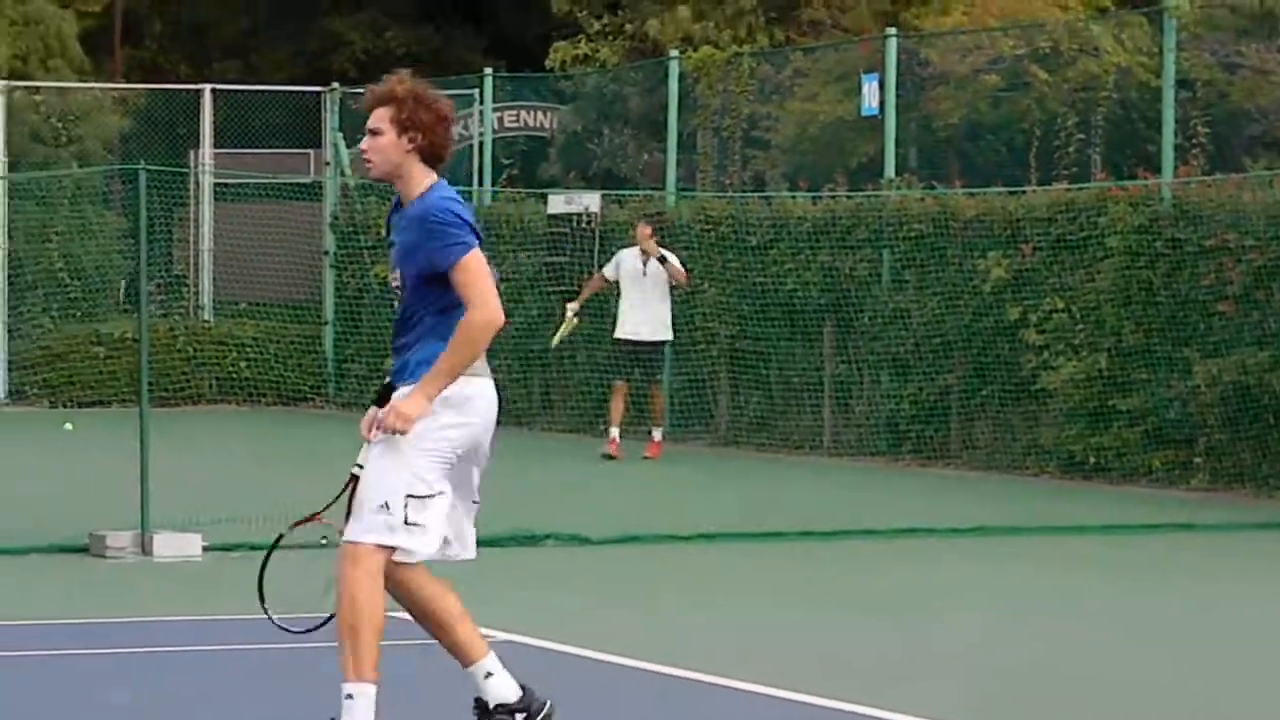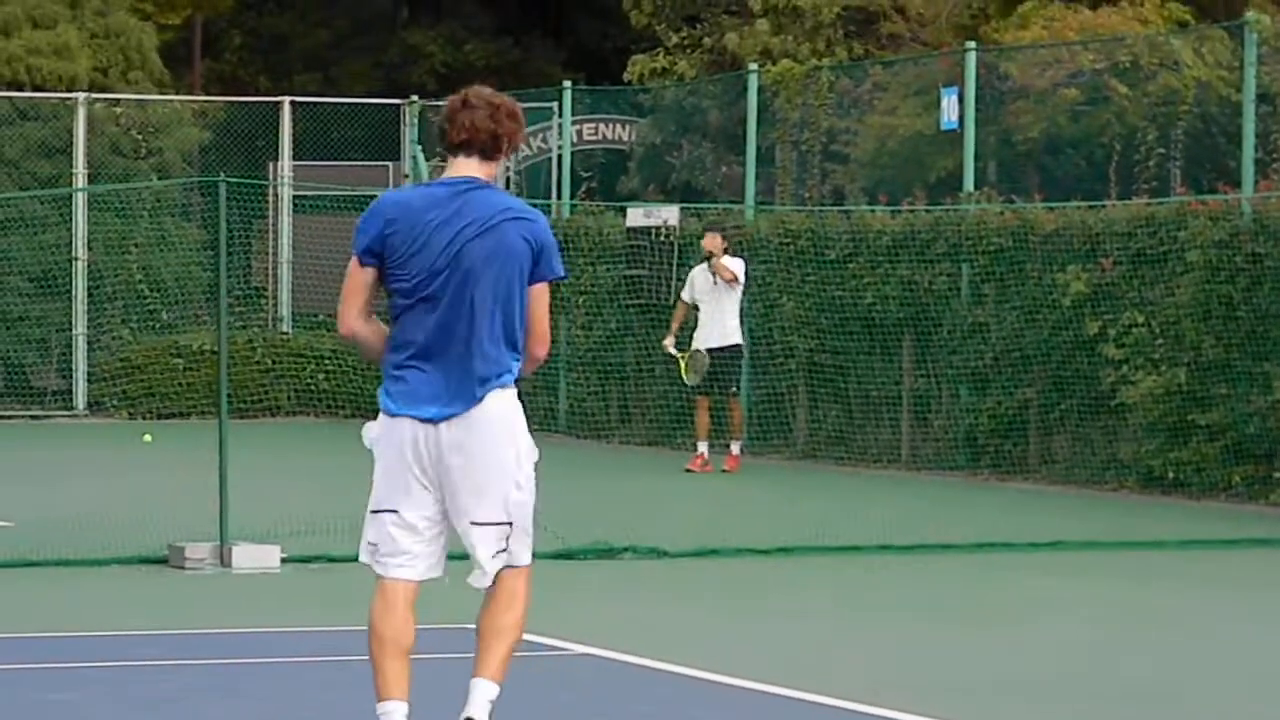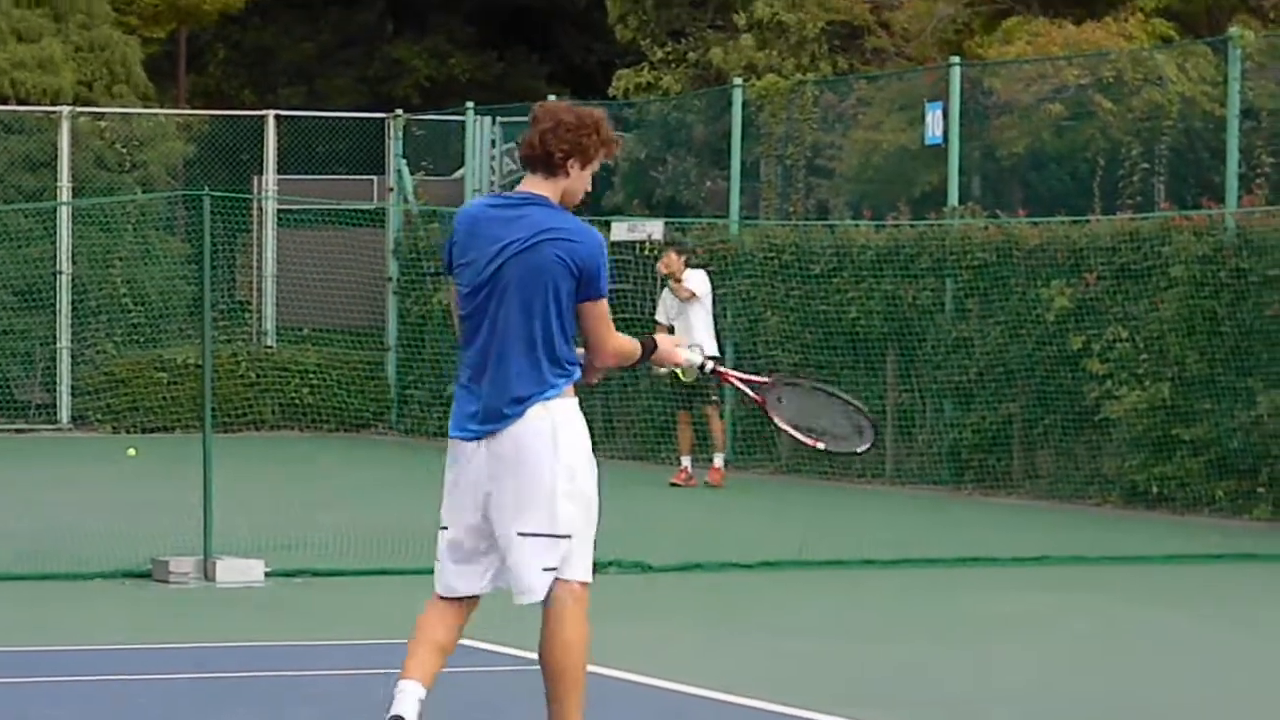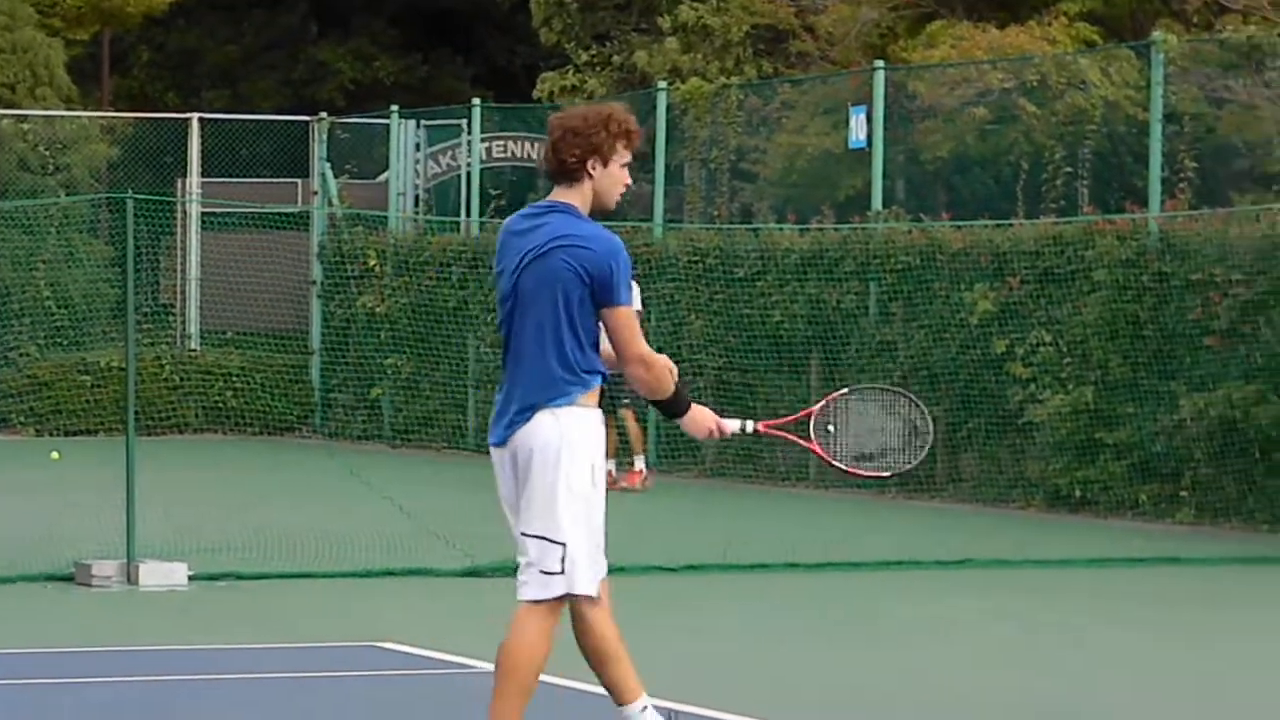
dt=0.5s
person 1, frame 1
left shoulder: (437, 213)
right shoulder: (407, 215)
left elbow: (486, 313)
left wrist: (420, 397)
right wrist: (388, 399)
left hip: (446, 402)
right hip: (436, 402)
left knee: (362, 555)
right knee: (404, 568)
person 1, frame 2
left shoulder: (388, 211)
right shoulder: (529, 226)
left elbow: (353, 325)
right elbow: (537, 349)
left hip: (406, 416)
right hip: (487, 415)
left knee: (396, 581)
right knee: (509, 577)
person 1, frame 3
left shoulder: (467, 221)
right shoulder: (581, 243)
right elbow: (603, 352)
right wrist: (654, 351)
left hip: (472, 425)
right hip: (542, 424)
left knee: (453, 590)
right knee: (565, 592)
person 1, frame 4
left shoulder: (514, 231)
right shoulder: (599, 248)
right elbow: (636, 361)
left wrist: (623, 363)
right wrist: (688, 411)
left hip: (517, 427)
right hip: (561, 429)
left knee: (589, 591)
right knee: (545, 599)
person 2, frame 1
left shoulder: (667, 258)
right shoulder: (623, 256)
left elbow: (683, 281)
right elbow: (600, 278)
left wrist: (659, 256)
right wrist: (578, 302)
left hip: (655, 335)
right hip: (626, 334)
left knee: (655, 387)
right knee: (619, 386)
left ankle: (656, 439)
right ankle: (613, 440)
person 2, frame 2
left shoulder: (736, 263)
right shoulder: (696, 273)
left elbow: (727, 276)
right elbow: (684, 304)
left wrist: (711, 255)
right wrist: (672, 334)
left hip: (728, 343)
right hip: (702, 345)
left knee: (732, 399)
right knee: (701, 400)
left ankle: (735, 451)
right ankle: (702, 455)
person 2, frame 3
left shoulder: (699, 275)
right shoulder: (666, 293)
left elbow: (685, 294)
right elbow: (663, 327)
left wrist: (667, 277)
left hip: (704, 354)
left knee: (711, 408)
right knee: (683, 415)
left ankle: (718, 465)
right ankle: (685, 469)
person 2, frame 4
left shoulder: (628, 287)
left elbow: (634, 318)
left knee: (626, 416)
right knee: (606, 420)
left ankle: (640, 469)
right ankle: (610, 471)
